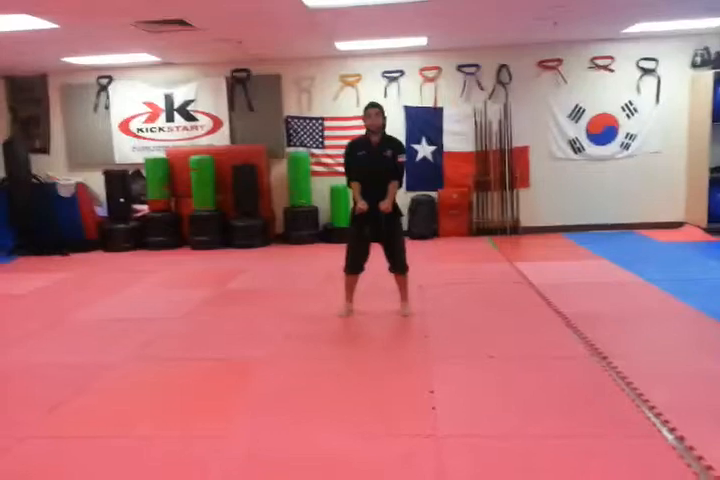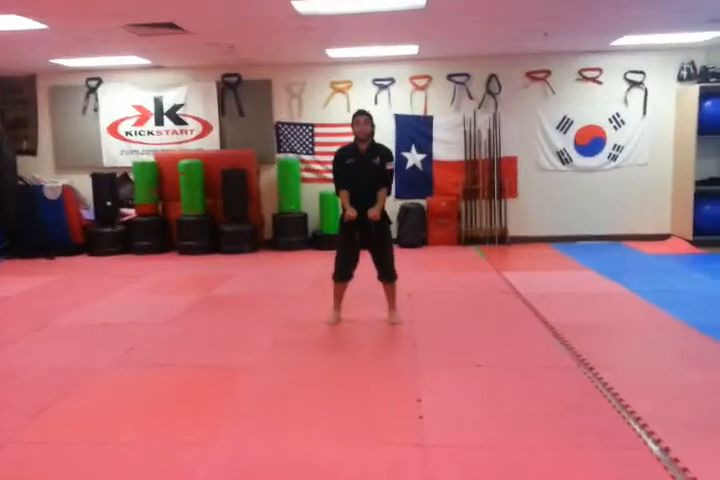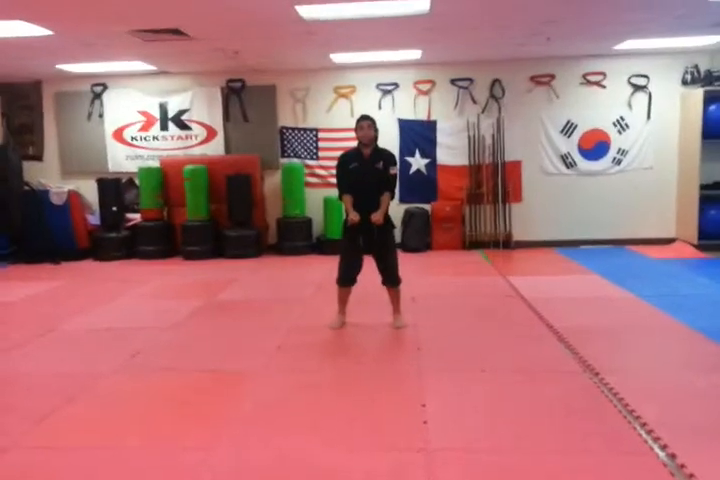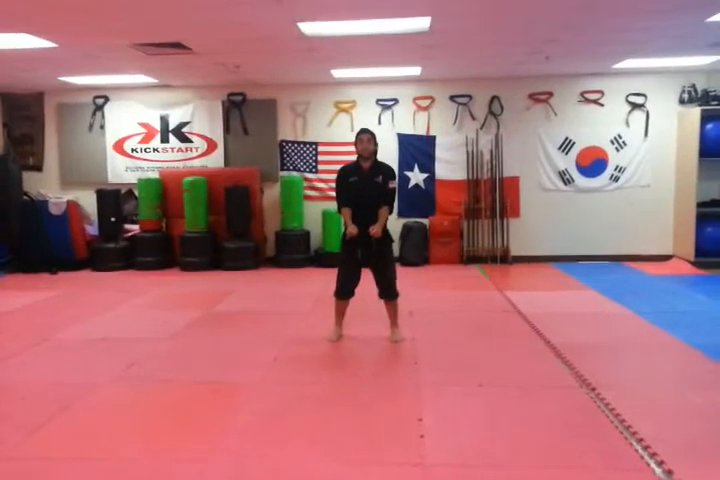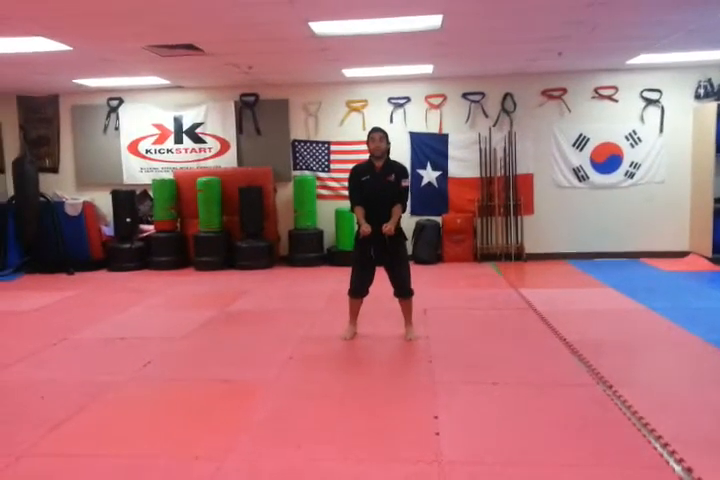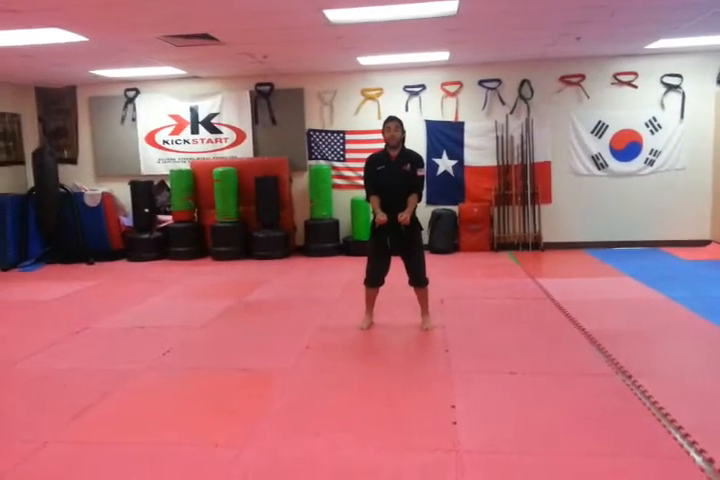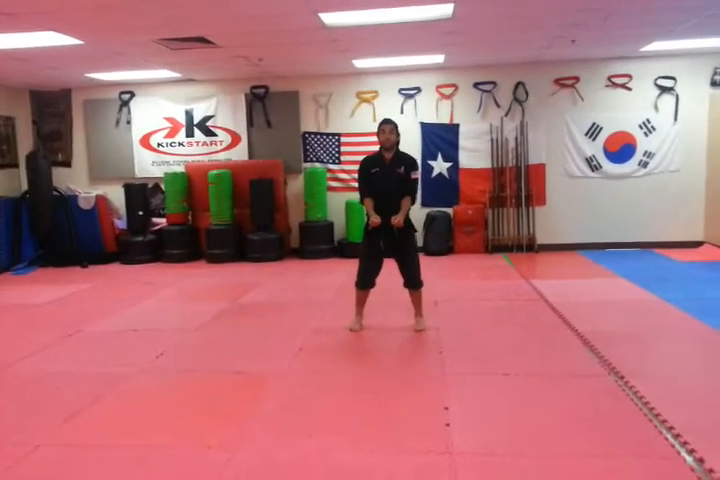
dt=0.4s
person 1, frame 1
left shoulder: (395, 146)
right shoulder: (354, 147)
left elbow: (396, 177)
right elbow: (352, 178)
left wrist: (389, 200)
right wrist: (359, 200)
left hip: (387, 208)
right hip: (362, 208)
left knee: (398, 257)
right knee: (354, 259)
left ankle: (404, 301)
right ankle: (348, 302)
person 1, frame 2
left shoulder: (383, 153)
right shoulder: (342, 154)
left elbow: (385, 185)
right elbow: (341, 186)
left wrist: (378, 207)
right wrist: (347, 208)
left hip: (376, 215)
right hip: (351, 215)
left knee: (386, 266)
right knee: (342, 267)
left ankle: (392, 309)
right ankle: (336, 310)
person 1, frame 3
left shoulder: (387, 158)
right shoulder: (346, 159)
left elbow: (388, 190)
right elbow: (344, 190)
left wrist: (381, 211)
right wrist: (351, 211)
left hip: (380, 220)
right hip: (354, 220)
left knee: (390, 270)
right knee: (346, 271)
left ankle: (397, 313)
right ankle: (341, 314)
person 1, frame 4
left shoulder: (386, 172)
right shoulder: (345, 172)
left elbow: (387, 203)
right elbow: (343, 203)
left wrist: (380, 224)
right wrist: (349, 224)
left hip: (378, 233)
right hip: (353, 233)
left knee: (388, 283)
right knee: (344, 283)
left ankle: (394, 327)
right ankle: (338, 327)
person 1, frame 5
left shoulder: (399, 170)
right shoulder: (358, 171)
left elbow: (400, 202)
right elbow: (356, 202)
left wrist: (392, 222)
right wrist: (363, 223)
left hip: (392, 232)
right hip: (366, 232)
left knee: (402, 282)
right knee: (358, 282)
left ankle: (409, 325)
right ankle: (352, 325)
person 1, frame 6
left shoulder: (414, 159)
right shoulder: (373, 161)
left elbow: (416, 191)
right elbow: (371, 192)
left wrist: (408, 212)
right wrist: (378, 212)
left hip: (407, 221)
right hip: (382, 221)
left knee: (418, 271)
right knee: (374, 272)
left ankle: (425, 315)
right ankle: (369, 314)
person 1, frame 7
left shoulder: (409, 162)
right shoulder: (368, 163)
left elbow: (410, 194)
right elbow: (365, 194)
left wrist: (401, 215)
right wrist: (372, 214)
left hip: (401, 224)
right hip: (376, 224)
left knee: (412, 273)
right knee: (365, 273)
left ankle: (419, 316)
right ankle: (358, 316)
